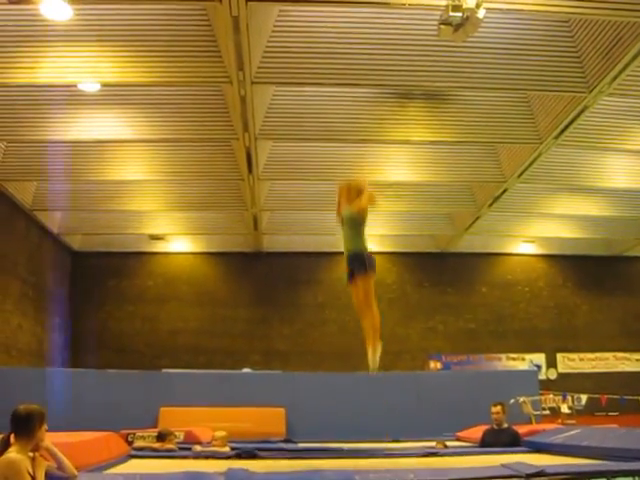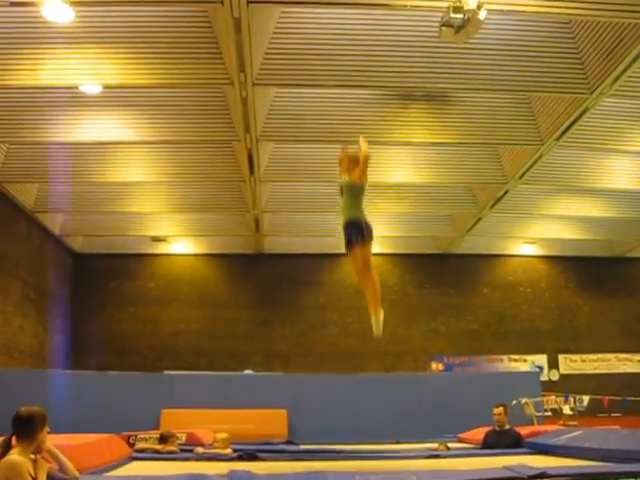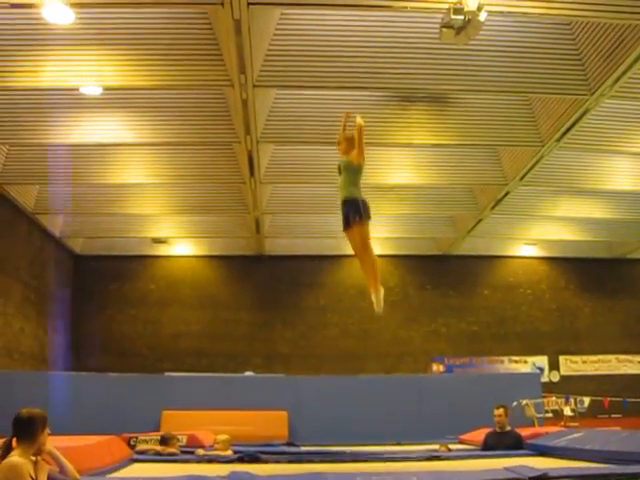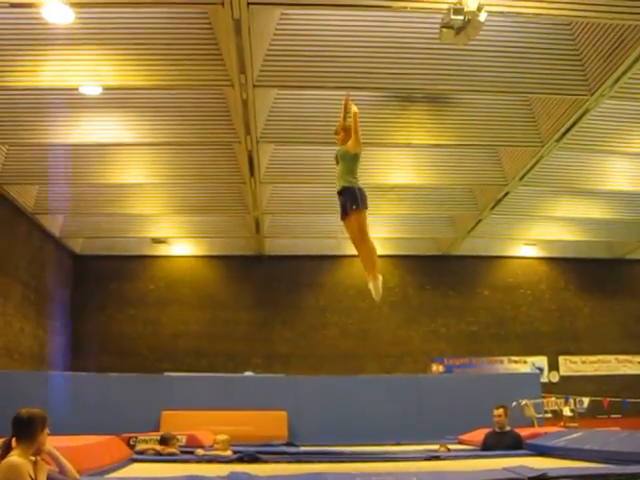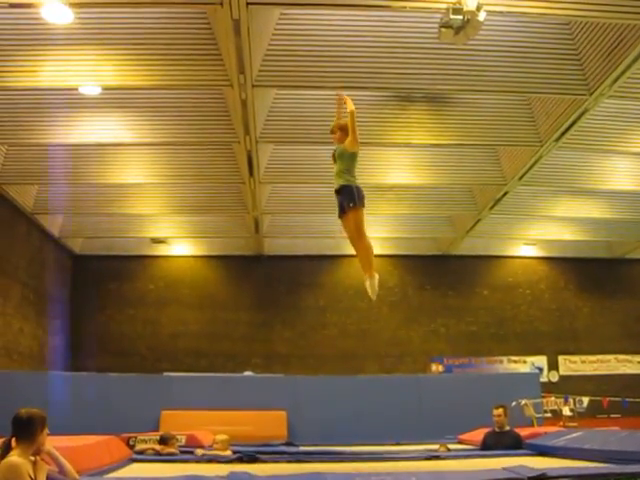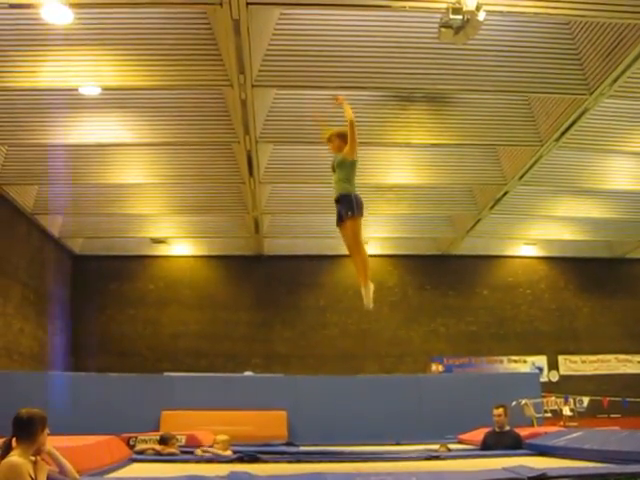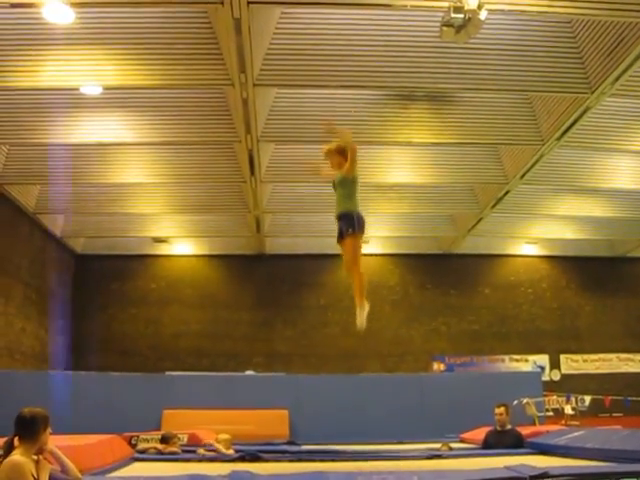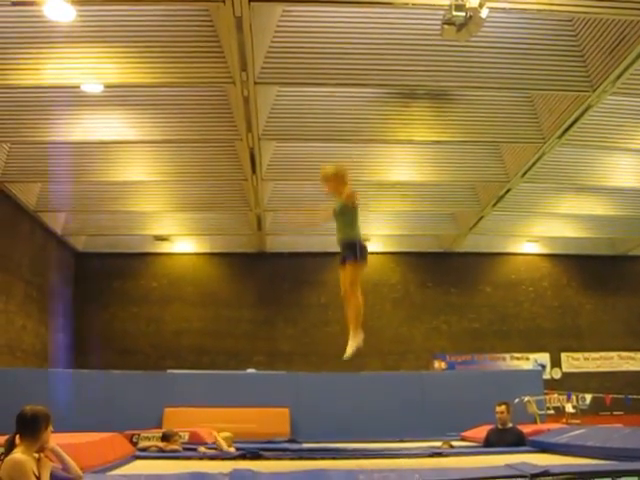
dt=0.1s
person 1, frame 1
left shoulder: (359, 206)
right shoulder: (348, 210)
left elbow: (370, 198)
right elbow: (340, 214)
left wrist: (365, 188)
right wrist: (339, 200)
left hip: (361, 257)
right hip: (352, 259)
left knee: (368, 303)
right knee: (360, 306)
left ankle: (375, 343)
right ankle: (370, 345)
person 1, frame 2
left shoulder: (359, 176)
right shoulder: (347, 180)
left elbow: (365, 156)
right elbow: (344, 169)
left wrist: (363, 144)
right wrist: (344, 155)
left hip: (358, 225)
right hip: (350, 227)
left knee: (366, 270)
right knee: (361, 273)
left ankle: (377, 310)
right ankle: (373, 311)
person 1, frame 3
left shoulder: (357, 155)
right shoulder: (345, 160)
left elbow: (360, 128)
right elbow: (343, 140)
left wrist: (358, 120)
right wrist: (344, 124)
left hip: (356, 203)
right hip: (347, 206)
left knee: (365, 249)
right knee: (360, 252)
left ankle: (377, 288)
right ankle: (374, 289)
person 1, frame 4
left shoulder: (354, 144)
right shoulder: (343, 149)
left elbow: (355, 116)
right elbow: (343, 125)
left wrist: (352, 106)
right wrist: (344, 111)
left hip: (353, 192)
right hip: (344, 195)
left knee: (363, 237)
right knee: (357, 241)
left ankle: (375, 275)
right ankle: (371, 277)
person 1, frame 5
left shoulder: (351, 143)
right shoulder: (340, 147)
left elbow: (352, 113)
right elbow: (338, 124)
left wrist: (348, 101)
right wrist: (338, 106)
left hip: (350, 190)
right hip: (342, 193)
left knee: (360, 235)
right knee: (354, 238)
left ankle: (371, 274)
right ankle: (368, 275)
person 1, frame 6
left shoulder: (350, 152)
right shoulder: (340, 157)
left elbow: (351, 123)
left wrist: (345, 105)
left hip: (351, 200)
right hip: (342, 203)
left knee: (356, 245)
right knee: (352, 248)
left ankle: (366, 284)
right ankle: (365, 285)
person 1, frame 7
left shoulder: (350, 168)
right shoulder: (340, 174)
left elbow: (352, 147)
left wrist: (338, 133)
left hip: (352, 218)
right hip: (344, 220)
left knee: (354, 263)
right knee: (350, 266)
left ankle: (362, 303)
right ankle: (360, 305)
person 1, frame 8
left shoulder: (349, 197)
right shoulder: (340, 203)
left elbow: (348, 188)
left hip: (354, 247)
right hip: (346, 250)
left knee: (352, 291)
right knee: (346, 294)
left ankle: (355, 335)
right ankle: (355, 335)
